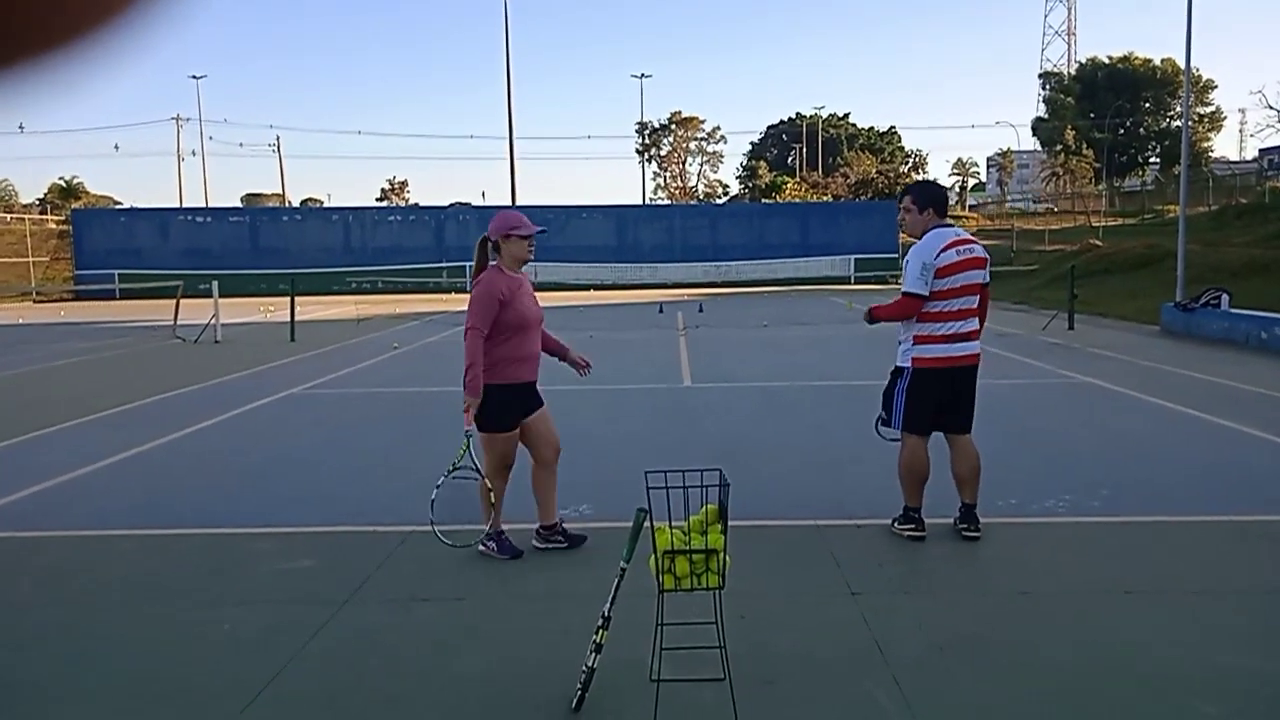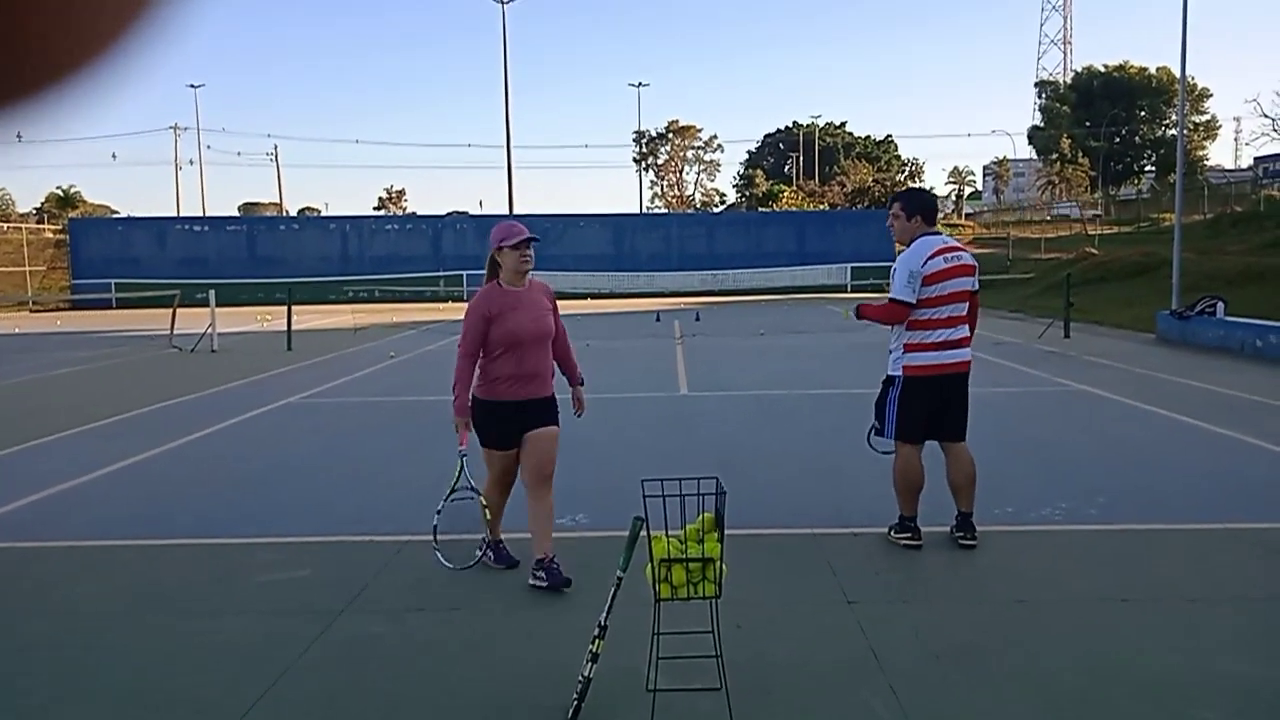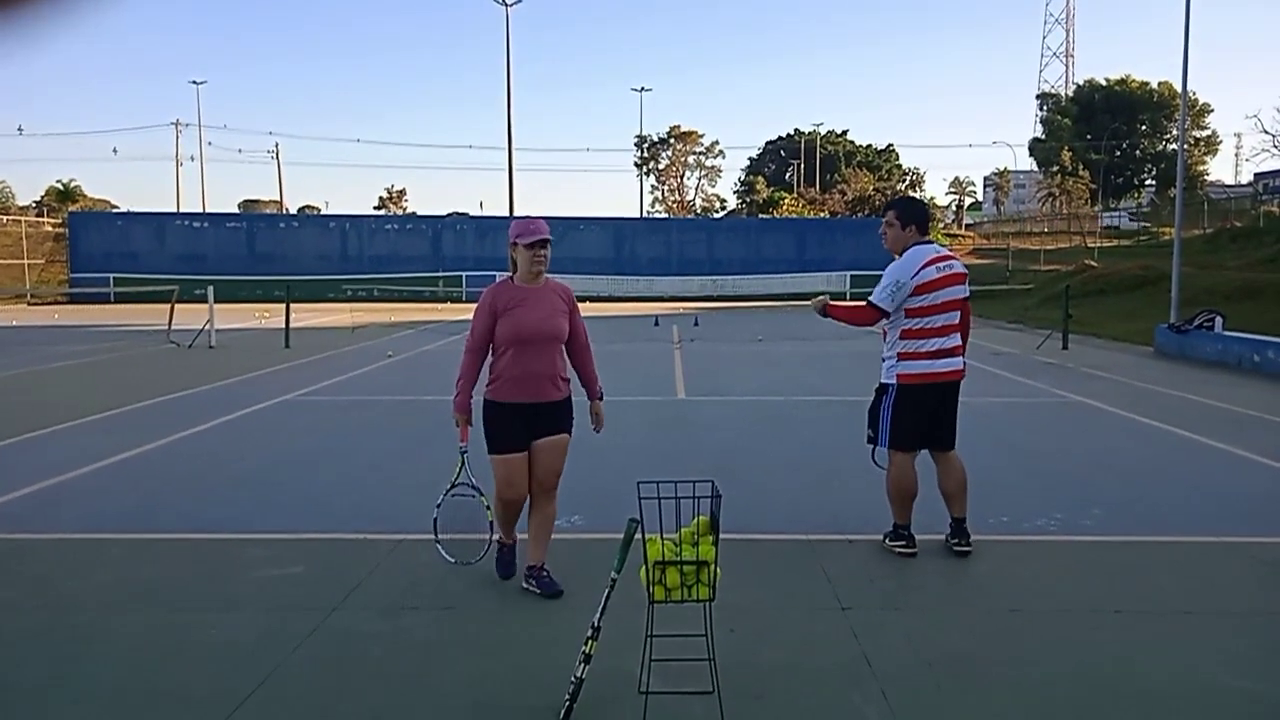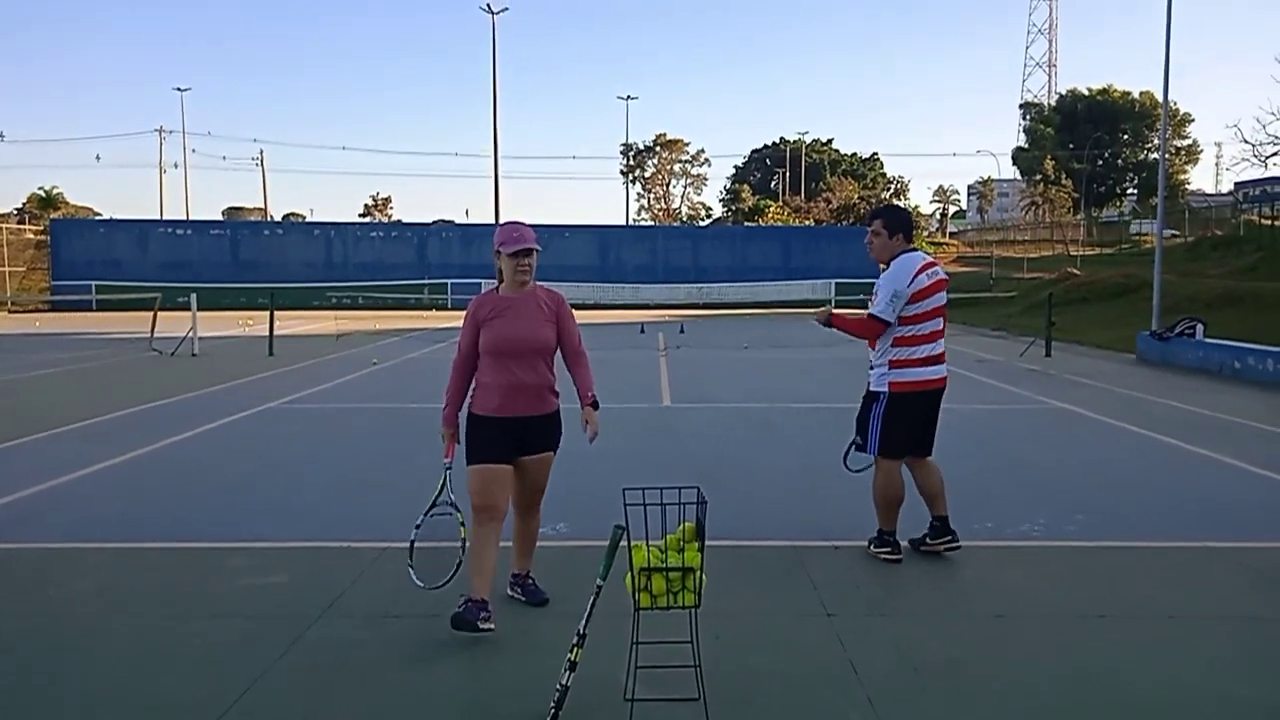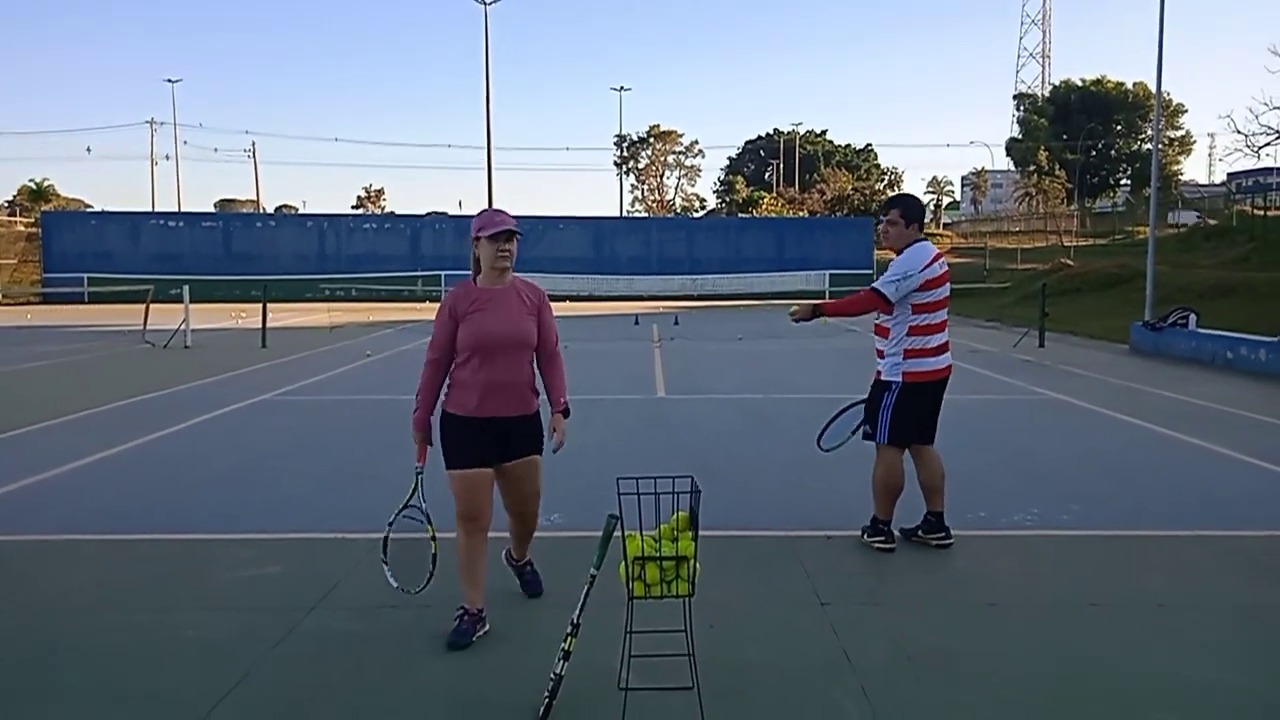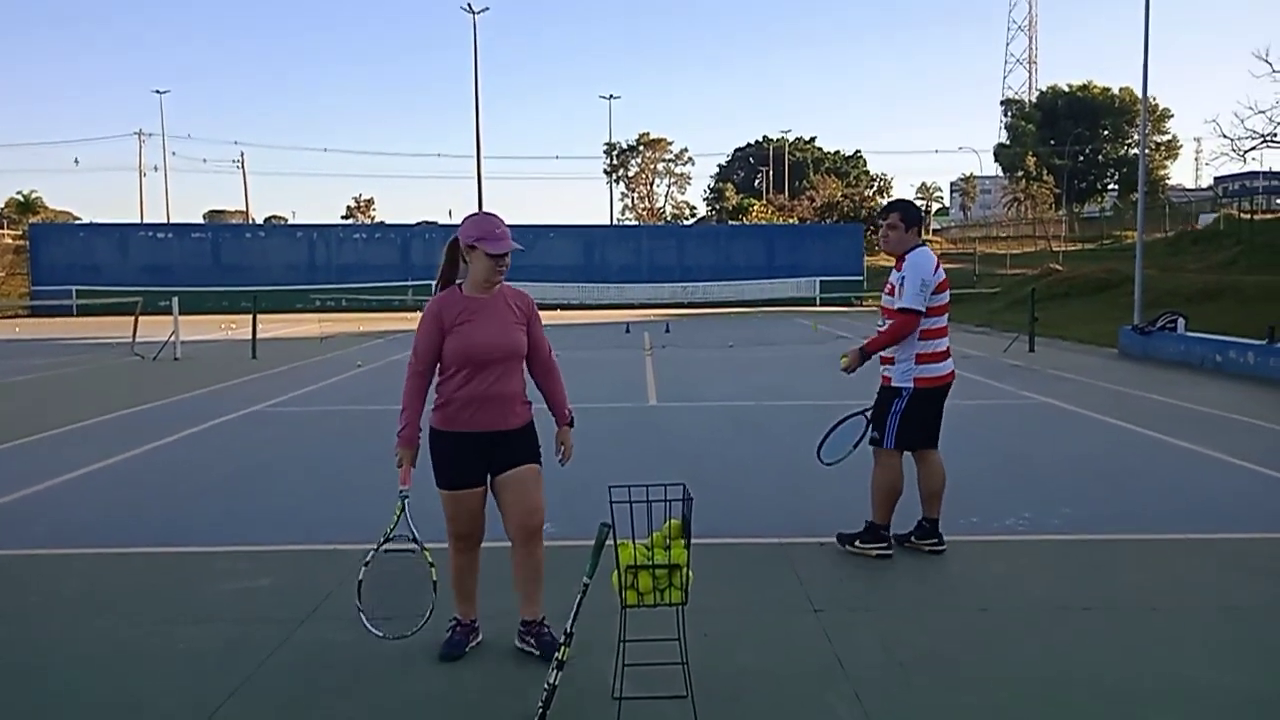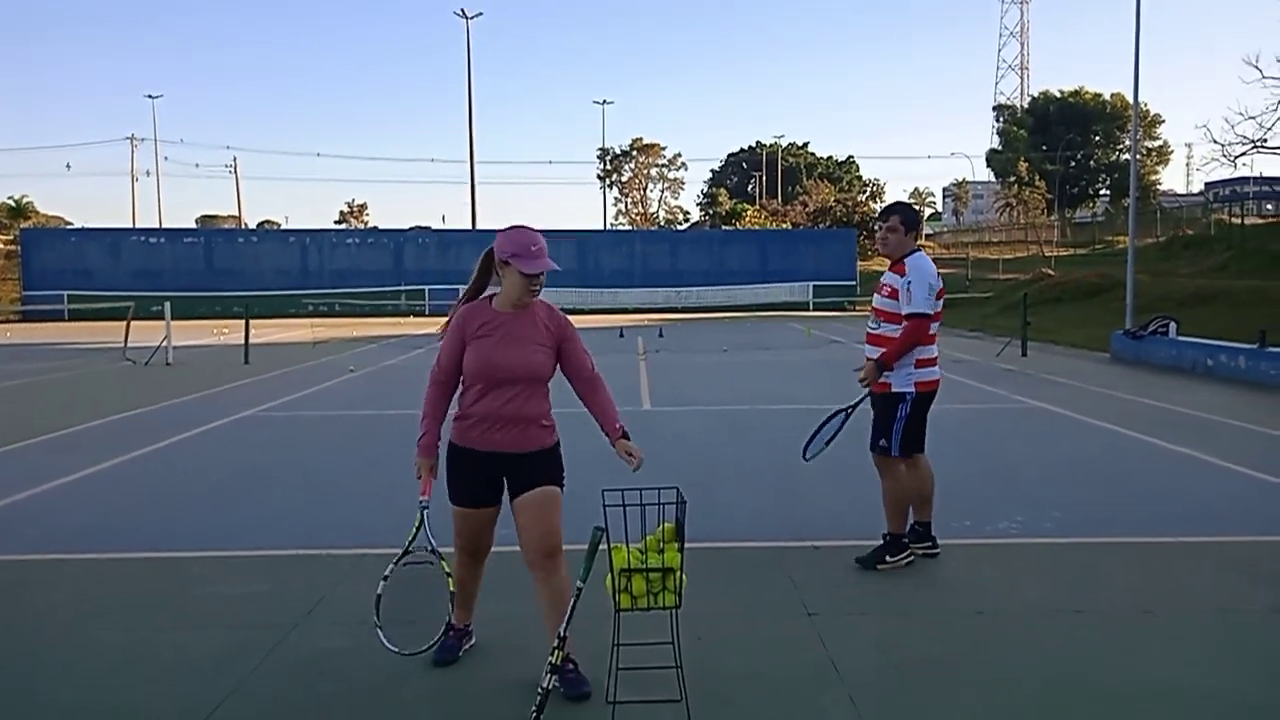
dt=0.3s
person 1, frame 1
left shoulder: (522, 282)
right shoulder: (490, 284)
right elbow: (474, 337)
left wrist: (566, 354)
right wrist: (473, 387)
left hip: (524, 387)
right hip: (494, 390)
left knee: (549, 454)
right knee: (500, 465)
left ankle: (549, 529)
right ankle: (492, 536)
person 1, frame 2
left shoulder: (544, 293)
right shoulder: (485, 301)
left elbow: (559, 341)
right elbow: (467, 354)
left wrist: (575, 381)
right wrist: (462, 405)
left hip: (541, 403)
right hip: (496, 406)
left knee: (541, 480)
right knee: (501, 480)
left ankle: (544, 564)
right ankle: (491, 543)
person 1, frame 3
left shoulder: (563, 295)
right shoulder: (495, 296)
left elbow: (579, 348)
right elbow: (474, 351)
left wrist: (594, 395)
right wrist: (462, 401)
left hip: (555, 407)
right hip: (504, 409)
left knee: (546, 490)
right knee: (510, 495)
left ankle: (536, 569)
right ankle: (506, 541)
person 1, frame 4
left shoulder: (554, 302)
right shoulder: (481, 306)
left elbow: (575, 355)
right elbow: (464, 363)
left wrist: (588, 402)
right wrist: (449, 415)
left hip: (541, 420)
right hip: (487, 422)
left knee: (529, 505)
right knee: (486, 511)
left ankle: (521, 577)
right ankle: (477, 603)
person 1, frame 5
left shoulder: (534, 296)
right shoulder: (457, 300)
left elbow: (550, 356)
right elbow: (437, 361)
left wrist: (559, 407)
right wrist: (422, 417)
left hip: (522, 420)
right hip: (465, 423)
left knee: (525, 509)
right knee: (471, 519)
left ankle: (518, 557)
right ankle: (472, 612)
person 1, frame 6
left shoulder: (521, 304)
right shoulder: (441, 308)
left elbow: (543, 365)
right elbow: (419, 373)
left wrist: (564, 419)
right wrist: (407, 435)
left hip: (515, 433)
right hip: (455, 438)
left knee: (529, 529)
right knee: (464, 537)
left ankle: (532, 626)
right ankle: (465, 623)
person 1, frame 7
left shoulder: (554, 322)
right shoulder: (468, 317)
left elbow: (587, 380)
right elbow: (441, 383)
left wrist: (617, 433)
right wrist: (427, 446)
left hip: (537, 452)
right hip: (471, 453)
left knee: (547, 553)
right knee: (470, 550)
left ankle: (563, 658)
right ankle: (461, 628)
person 2, frame 1
left shoulder: (923, 251)
right shoulder: (976, 248)
left elbow: (909, 306)
right elbow: (982, 301)
left wrist: (874, 313)
left hip: (923, 360)
right hip: (965, 357)
left knee: (913, 437)
right knee: (960, 435)
left ankle: (912, 517)
right ankle: (969, 515)
person 2, frame 2
left shoulder: (911, 258)
right shoulder: (964, 255)
left elbow: (895, 313)
right elbow: (972, 309)
left wrist: (862, 309)
left hip: (914, 369)
right hip: (956, 365)
left knee: (908, 446)
right knee: (955, 444)
left ankle: (908, 525)
right ankle: (966, 523)
person 2, frame 3
left shoulder: (904, 268)
right shoulder: (954, 264)
left elbow: (869, 315)
right elbow: (964, 318)
left wrist: (827, 308)
left hip: (908, 378)
right hip: (948, 373)
left knee: (901, 454)
right knee: (945, 452)
left ankle: (902, 533)
right ankle: (960, 531)
person 2, frame 4
left shoulder: (895, 276)
right shoulder: (932, 268)
left elbow: (872, 328)
left wrist: (831, 319)
left hip: (896, 385)
right hip: (930, 380)
left knee: (886, 460)
right knee: (918, 458)
left ankle: (886, 539)
right ankle: (942, 529)
person 2, frame 5
left shoulder: (910, 262)
right shoulder: (931, 257)
left elbow: (868, 301)
left wrist: (817, 310)
left hip: (904, 374)
right hip: (932, 369)
left knee: (888, 448)
right knee: (922, 446)
left ankle: (881, 528)
right ankle: (936, 524)
person 2, frame 6
left shoulder: (914, 267)
right shoulder: (919, 263)
left elbow: (904, 324)
left wrist: (864, 352)
left hip: (911, 379)
right hip: (932, 375)
left knee: (886, 451)
right knee: (925, 450)
left ankle: (877, 534)
right ankle: (929, 530)
person 2, frame 7
left shoulder: (916, 271)
right shoulder: (900, 269)
left elbow: (916, 329)
left wrist: (880, 364)
right wrist: (877, 364)
left hip: (903, 384)
right hip: (896, 382)
left knee: (887, 459)
right knee: (911, 457)
left ankle: (896, 544)
right ankle: (922, 533)
